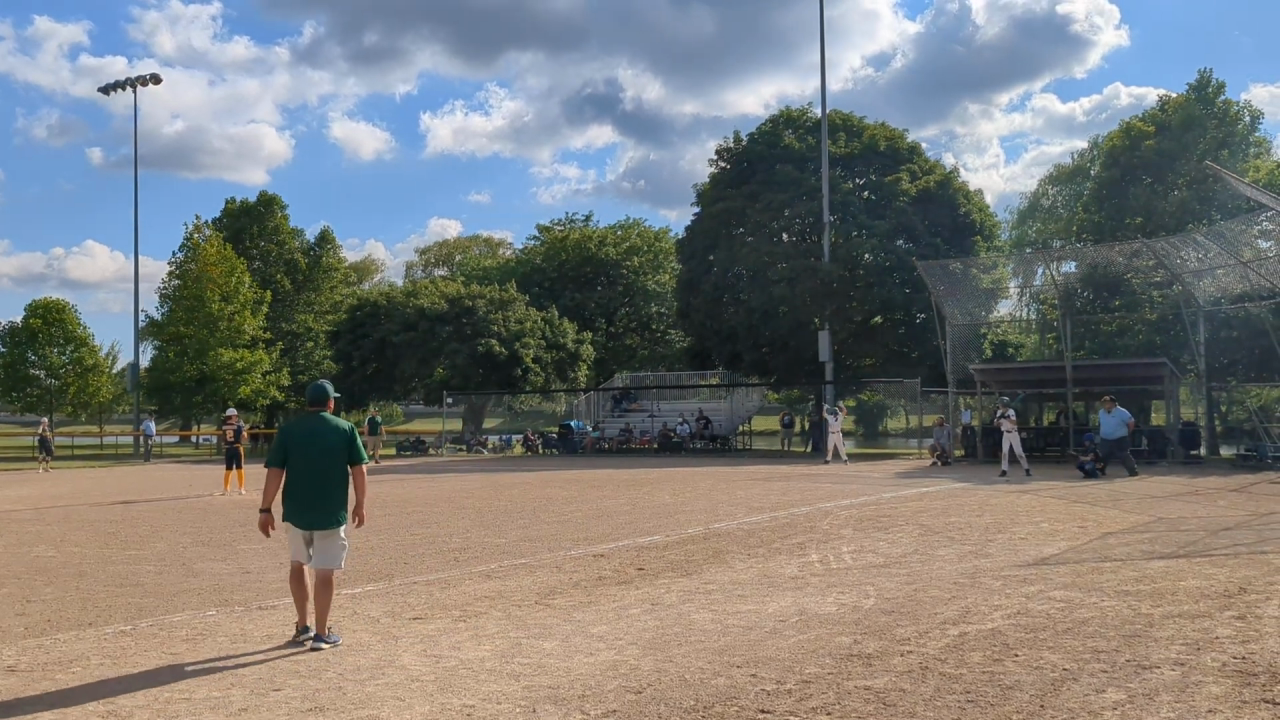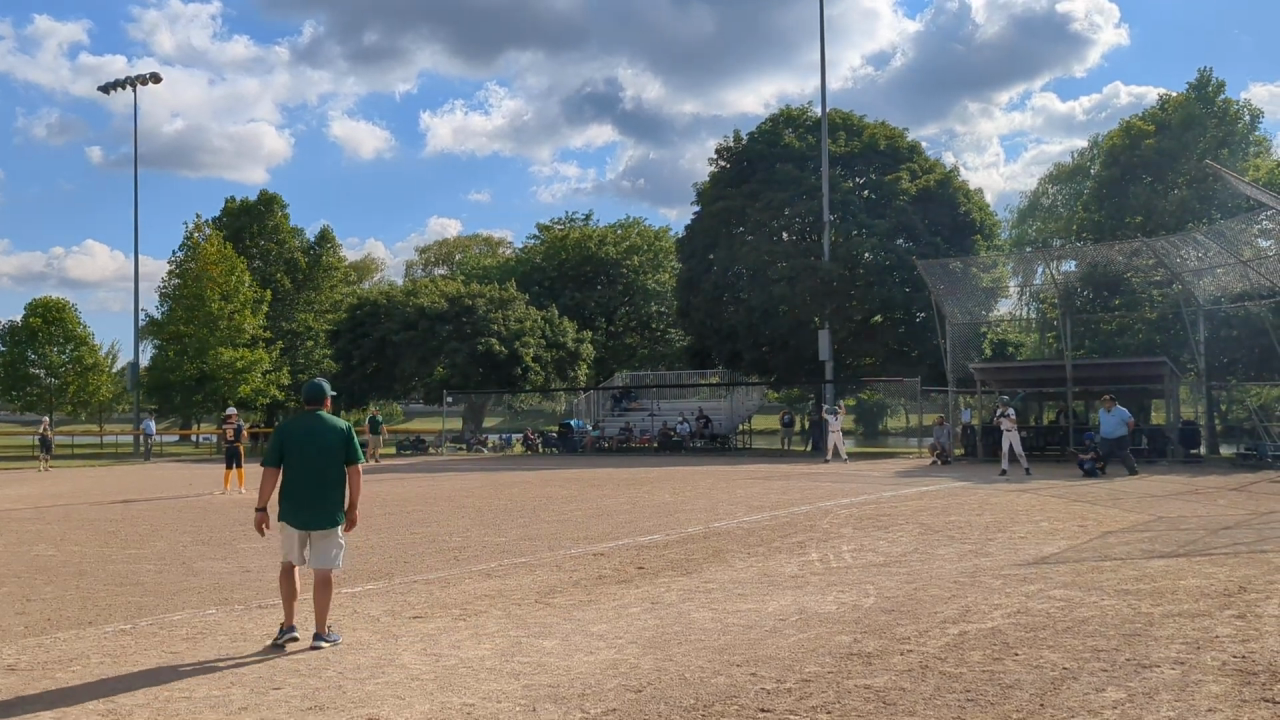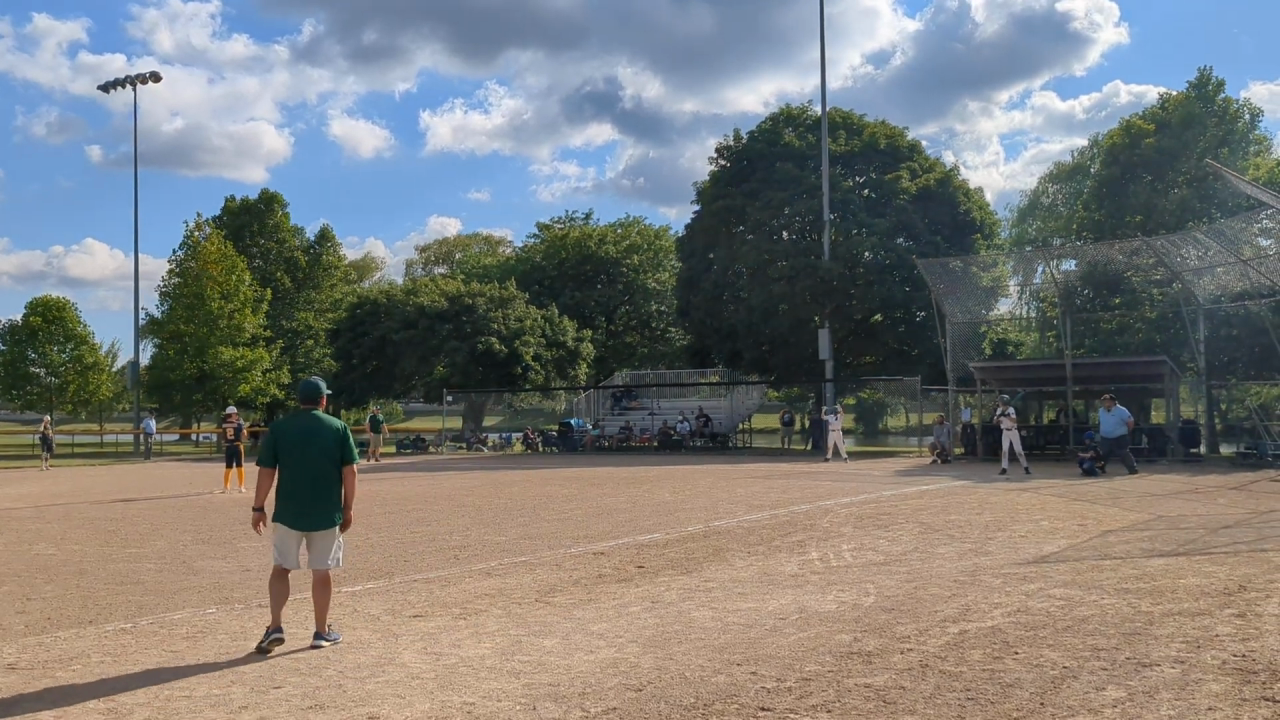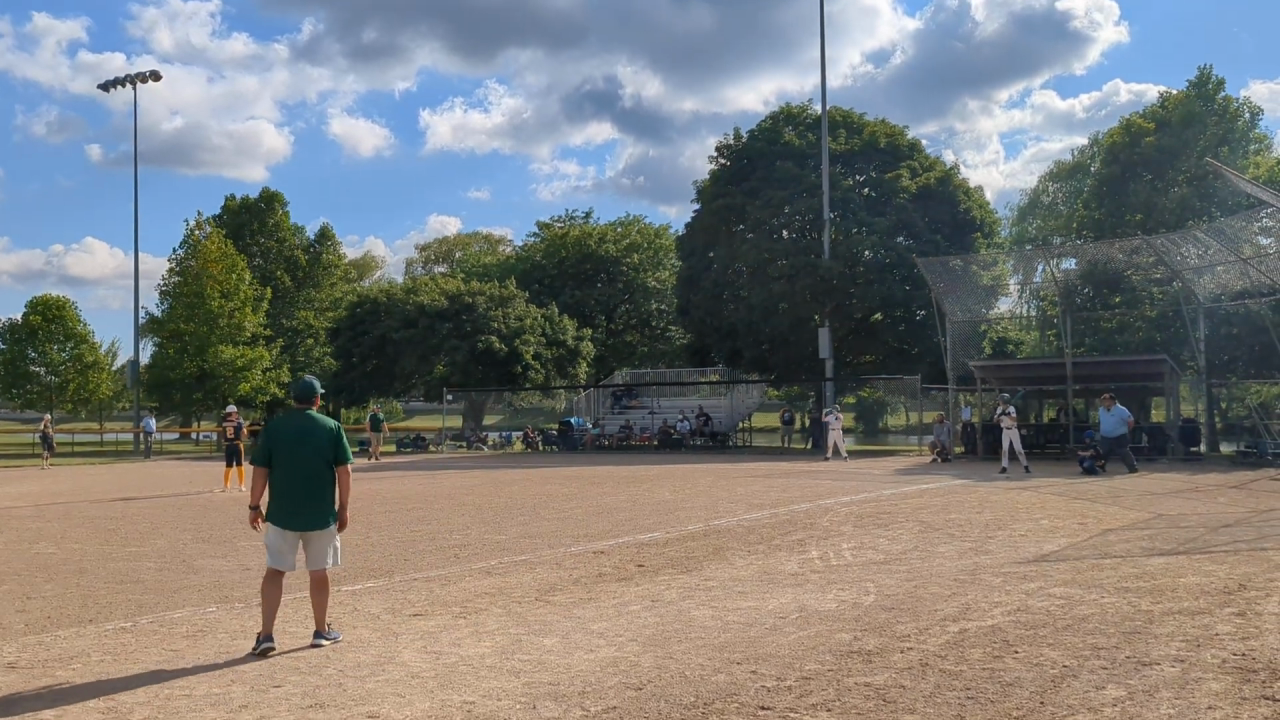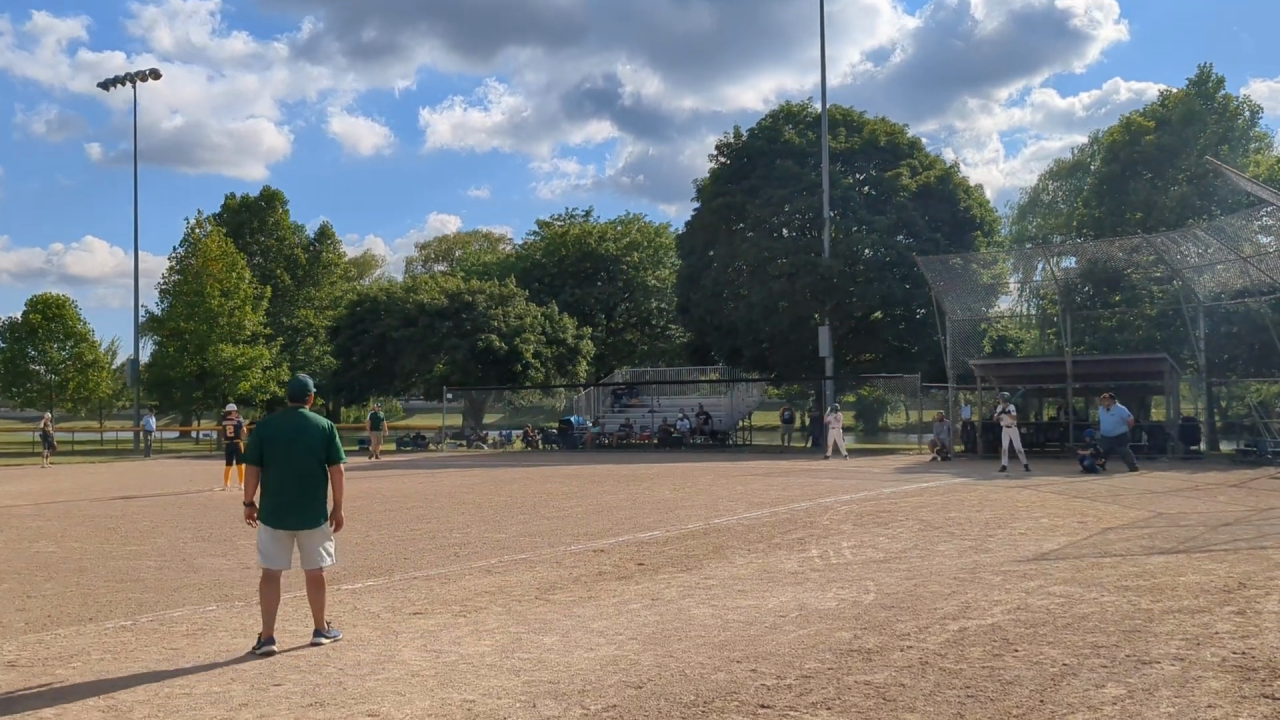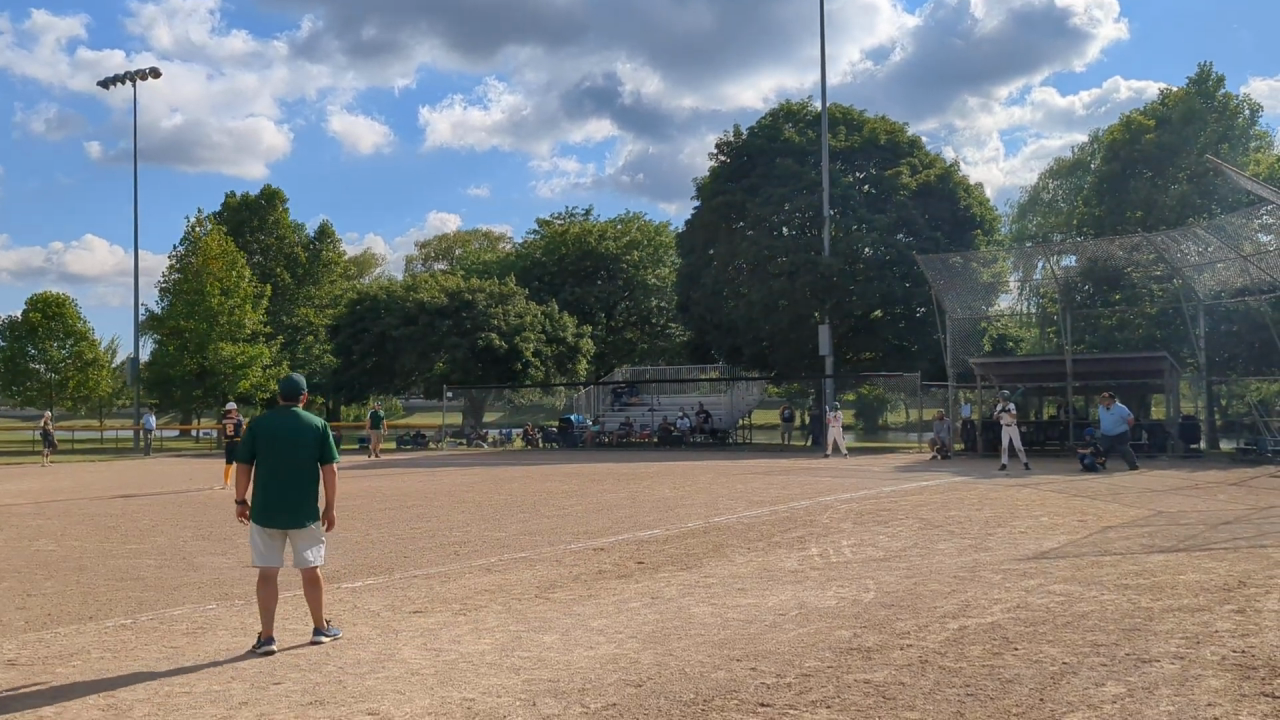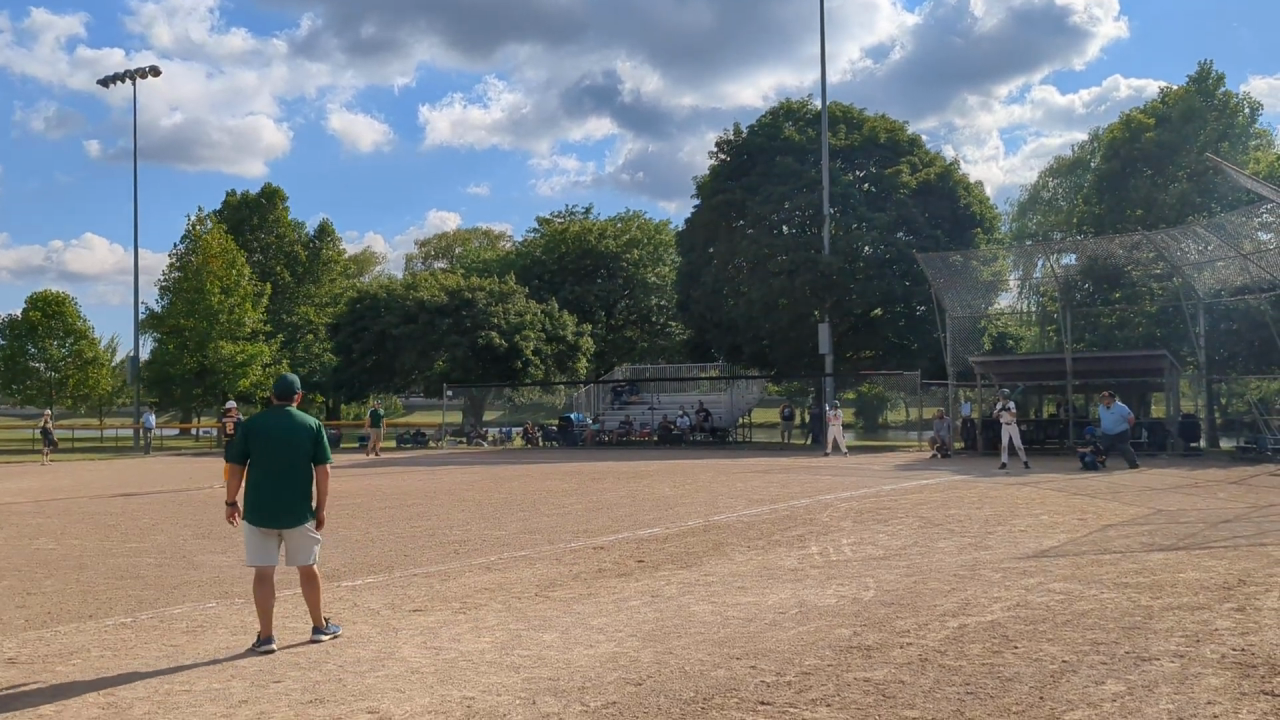
dt=0.1s
person 1, frame 1
left shoulder: (288, 430)
right shoulder: (345, 429)
left elbow: (275, 472)
right elbow: (359, 470)
left wrist: (265, 510)
right wrist: (359, 504)
left hip: (296, 512)
right hip: (332, 513)
left knee: (298, 566)
right knee: (325, 572)
left ankle: (303, 626)
right ankle: (321, 633)
person 1, frame 2
left shoulder: (284, 429)
right shoulder: (343, 428)
left elbow: (271, 472)
right elbow: (355, 471)
left wrist: (261, 508)
right wrist: (353, 507)
left hip: (291, 512)
right hip: (328, 513)
left knee: (289, 566)
right knee: (324, 572)
left ankle: (288, 626)
right ankle: (322, 633)
person 1, frame 3
left shoulder: (279, 428)
right shoulder: (338, 428)
left elbow: (266, 472)
right elbow: (350, 471)
left wrist: (258, 508)
right wrist: (347, 508)
left hip: (287, 513)
right hip: (326, 513)
left knee: (280, 569)
right knee: (322, 572)
left ankle: (275, 627)
right ankle: (321, 632)
person 1, frame 4
left shoulder: (273, 427)
right shoulder: (332, 427)
left elbow: (260, 471)
right elbow: (344, 471)
left wrist: (254, 506)
right wrist: (343, 508)
left hip: (281, 514)
right hip: (320, 514)
left knee: (275, 572)
right knee: (319, 572)
left ankle: (266, 635)
right ankle: (322, 631)
person 1, frame 5
left shoulder: (265, 426)
right shoulder: (324, 426)
left elbow: (252, 469)
right elbow: (337, 470)
left wrist: (249, 503)
right wrist: (338, 508)
left hip: (273, 513)
right hip: (313, 513)
left knee: (270, 573)
right knee: (315, 571)
left ankle: (267, 637)
right ankle: (321, 629)
person 1, frame 6
left shoulder: (257, 425)
right shoulder: (318, 425)
left elbow: (243, 468)
right elbow: (330, 470)
left wrist: (240, 500)
right wrist: (329, 507)
left hip: (265, 512)
right hip: (305, 512)
left knee: (268, 573)
right knee: (311, 569)
left ankle: (267, 637)
right ankle: (321, 628)
person 1, frame 7
left shoulder: (251, 424)
right shoulder: (312, 425)
left elbow: (236, 468)
right elbow: (323, 470)
left wrist: (231, 502)
right wrist: (321, 507)
left hip: (259, 511)
right hip: (299, 512)
left knee: (263, 572)
right knee: (307, 567)
left ankle: (266, 636)
right ankle: (320, 626)
